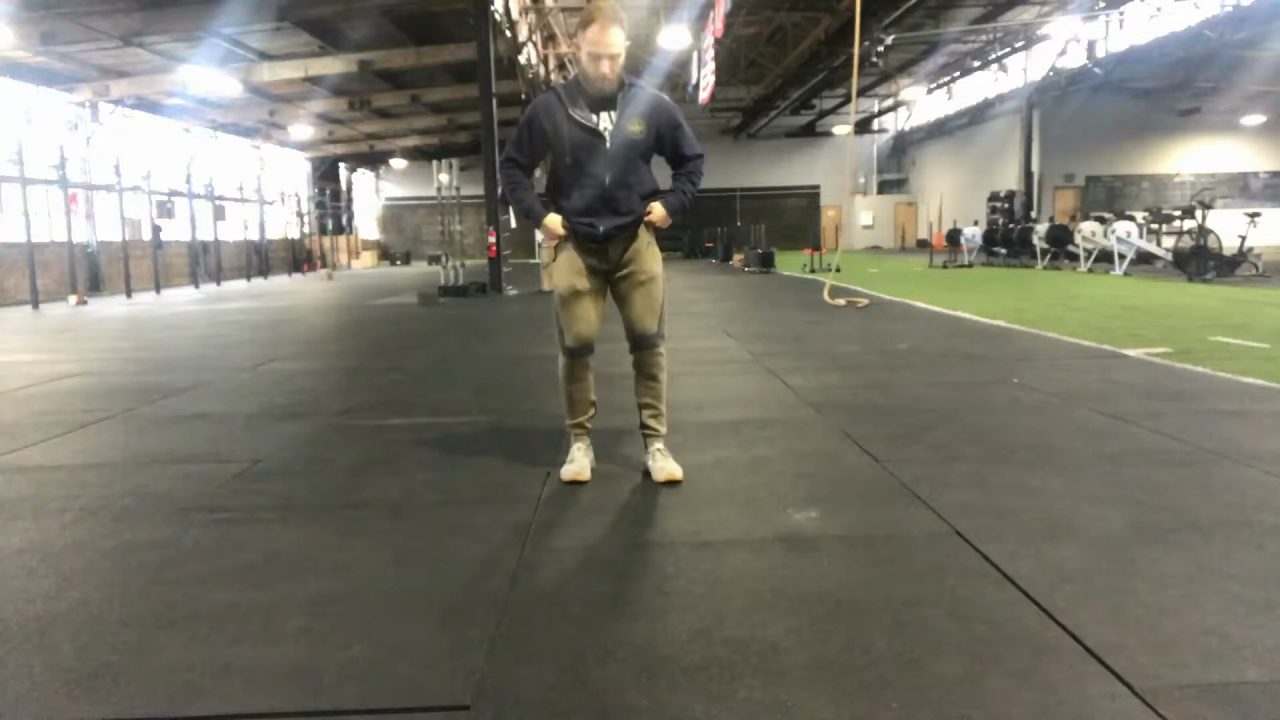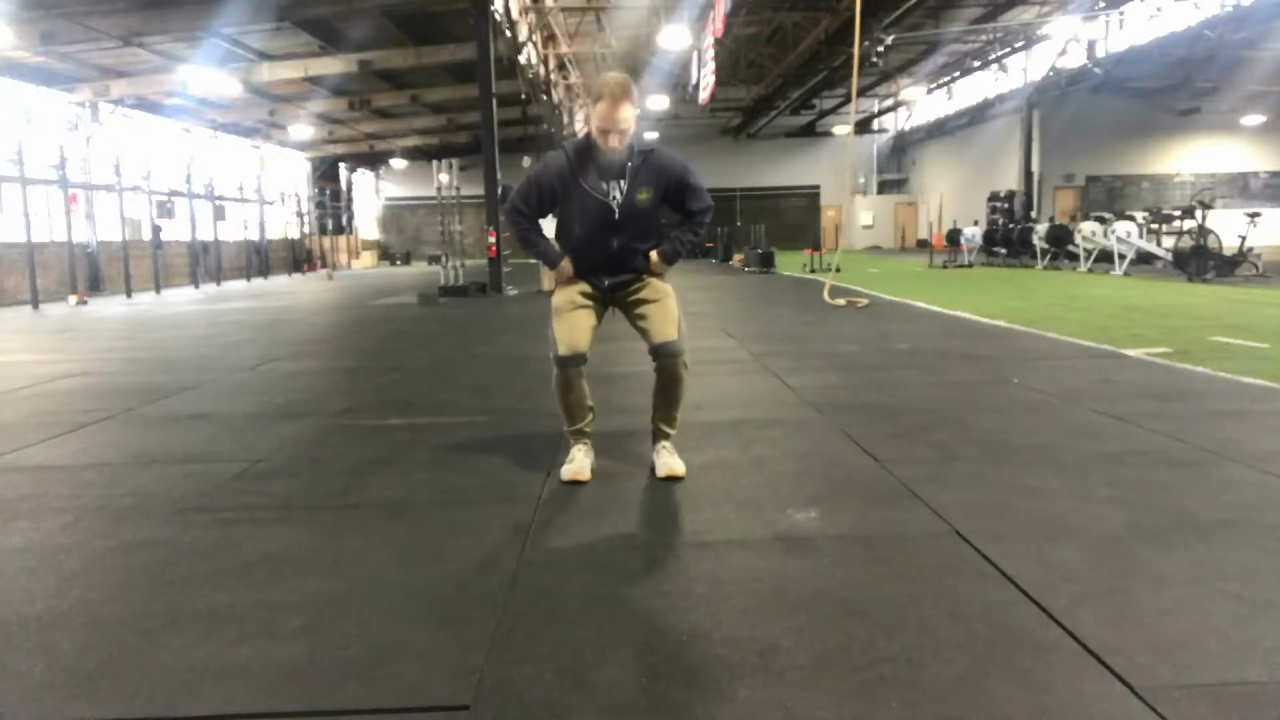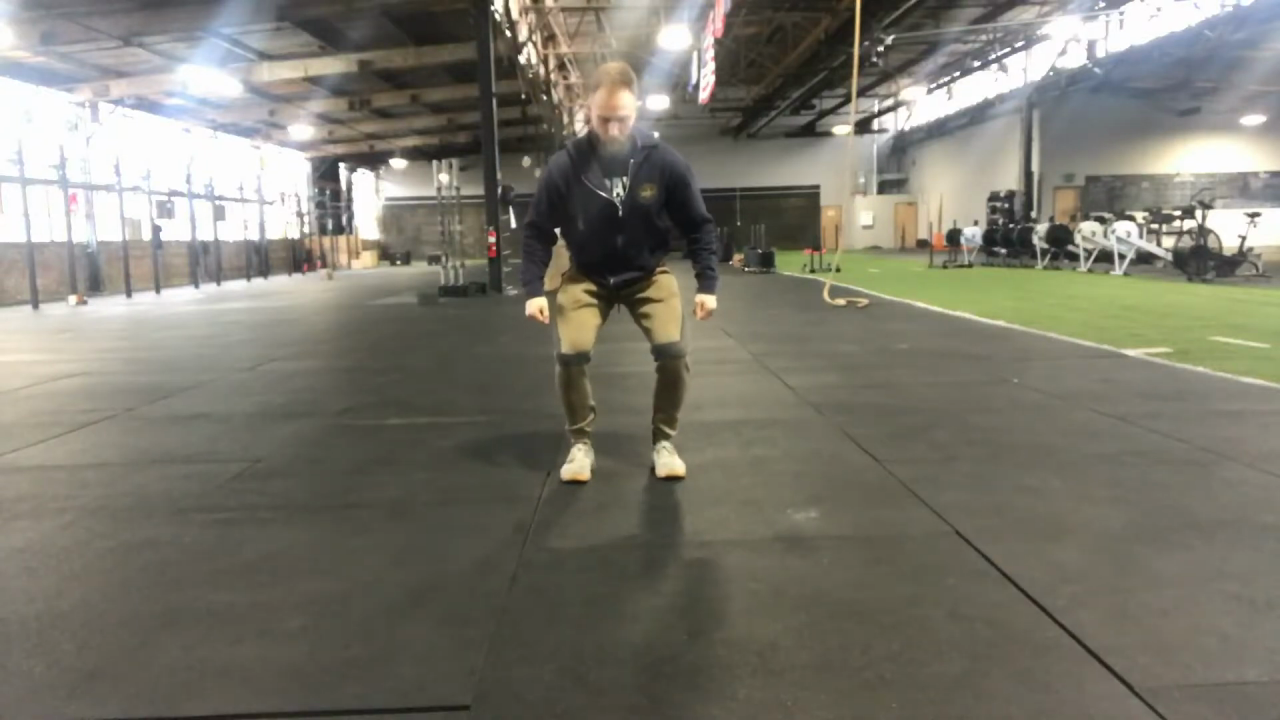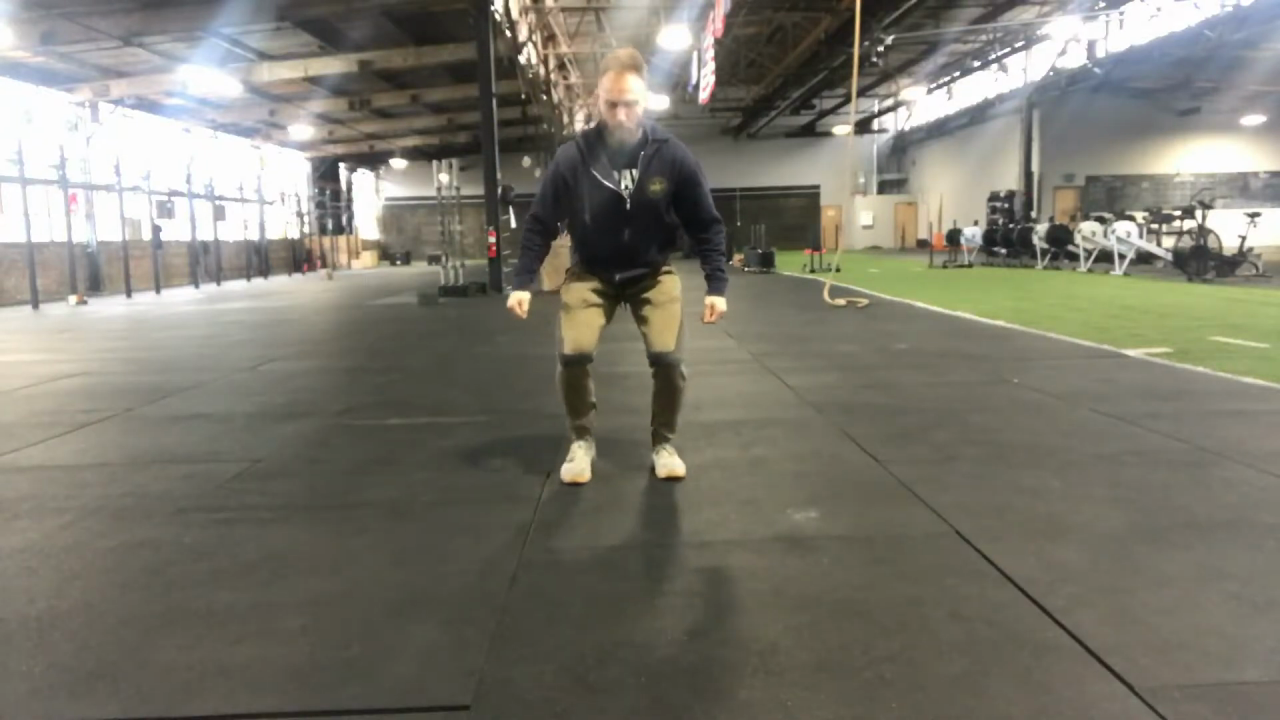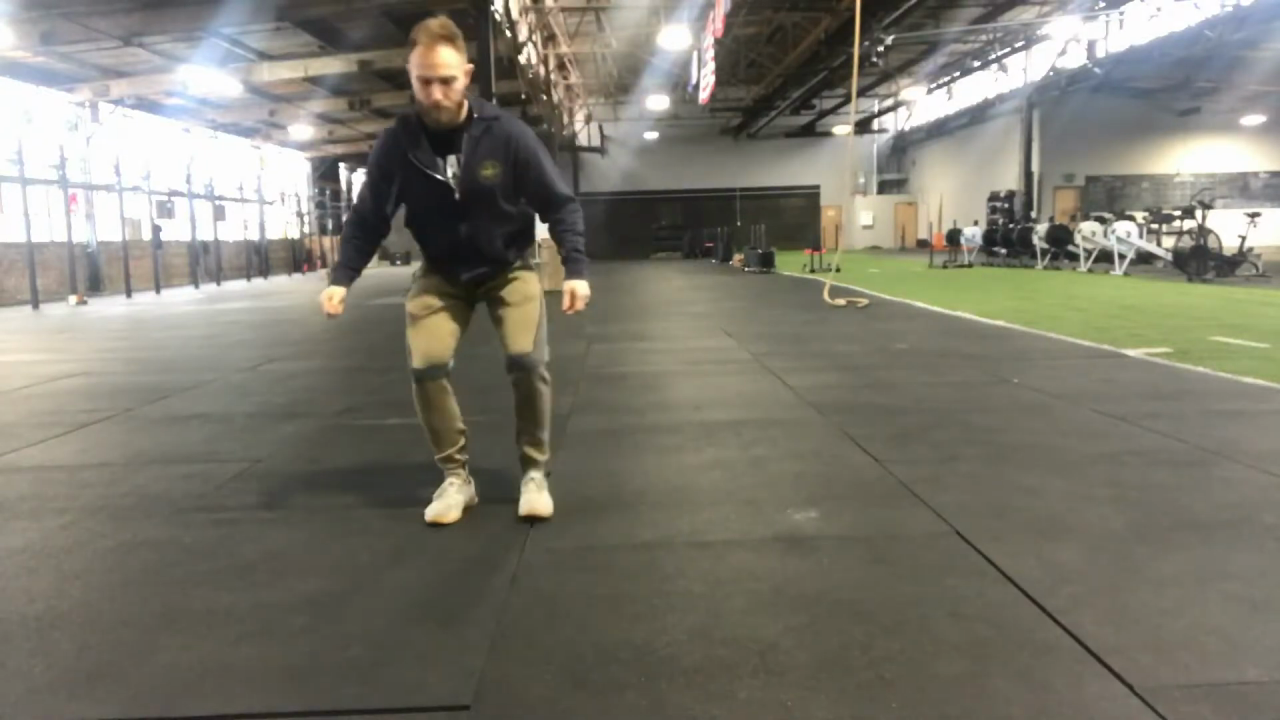
dt=1s
person 1, frame 1
left shoulder: (651, 104)
right shoulder: (550, 107)
left elbow: (692, 160)
right elbow: (512, 165)
left wrist: (672, 204)
right wrist: (538, 214)
left hip: (635, 241)
right hip: (575, 245)
left knee: (648, 342)
right knee: (576, 346)
left ankle: (655, 444)
right ankle: (580, 443)
person 1, frame 2
left shoulder: (661, 163)
right shoulder: (560, 165)
left elbow: (701, 209)
right elbow: (518, 212)
left wrist: (668, 253)
right wrist: (553, 258)
left hip: (642, 276)
right hip: (580, 278)
left knee: (671, 351)
right knee: (567, 355)
left ankle: (663, 442)
right ankle: (580, 444)
person 1, frame 3
left shoulder: (664, 161)
right shoulder: (565, 165)
left elbow: (699, 225)
right elbow: (538, 230)
left wrist: (707, 283)
right wrist: (534, 288)
left hip: (649, 273)
right hip: (587, 277)
left knee: (673, 352)
right knee: (571, 354)
left ankle: (664, 442)
right ankle: (581, 444)
person 1, frame 4
left shoulder: (673, 156)
right shoulder: (574, 156)
left elbow: (707, 225)
right elbow: (541, 223)
left wrist: (717, 285)
right wrist: (522, 281)
left hip: (652, 273)
right hip: (591, 273)
left knee: (667, 358)
right knee: (573, 352)
left ankle: (663, 443)
right ankle: (583, 440)
person 1, frame 5
left shoulder: (508, 134)
right shoulder: (397, 143)
left elbow: (560, 203)
right elbow: (368, 217)
left wrist: (575, 268)
right wrist: (342, 278)
left hip: (509, 268)
right hip: (440, 274)
left knee: (527, 362)
right knee: (427, 367)
left ankle: (534, 472)
right ankle: (456, 477)
